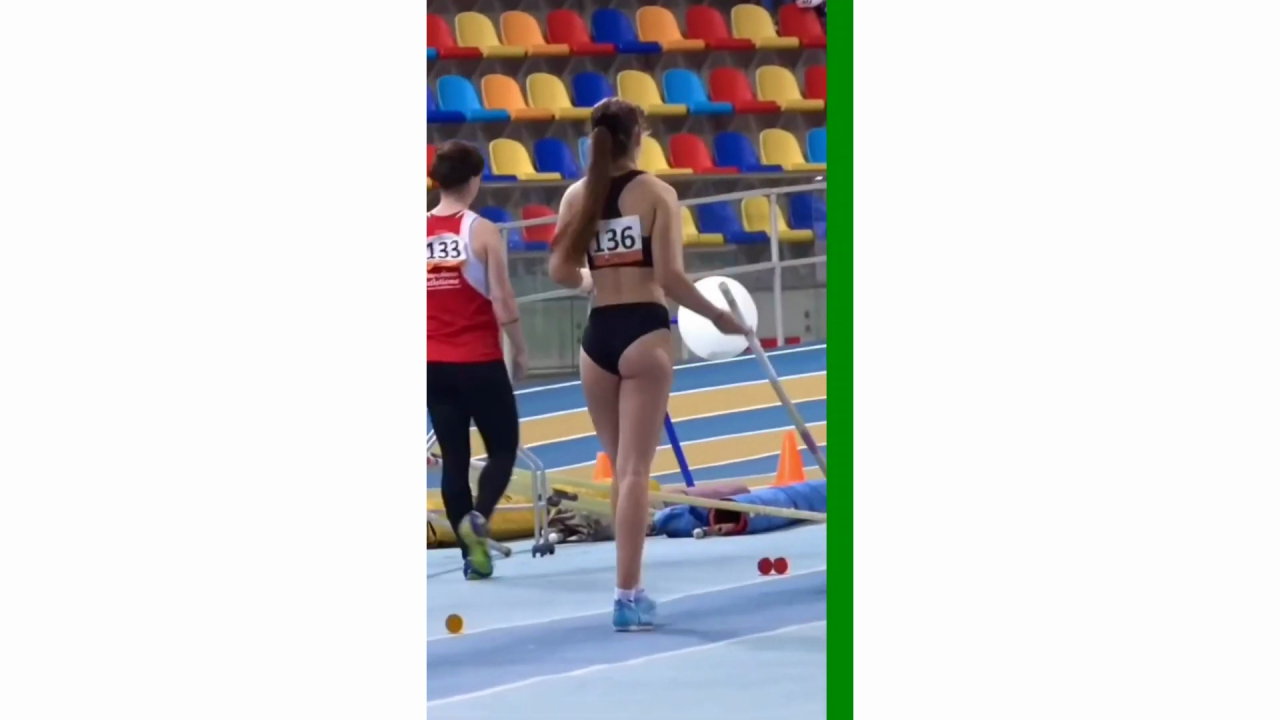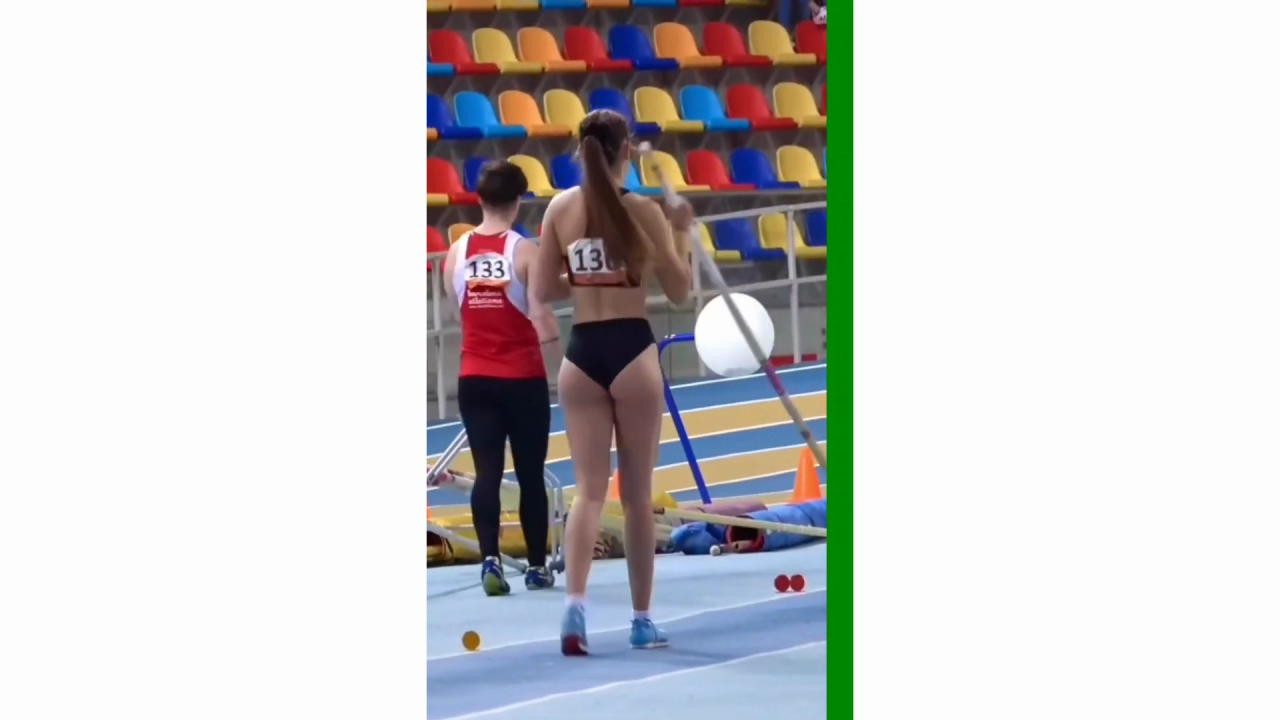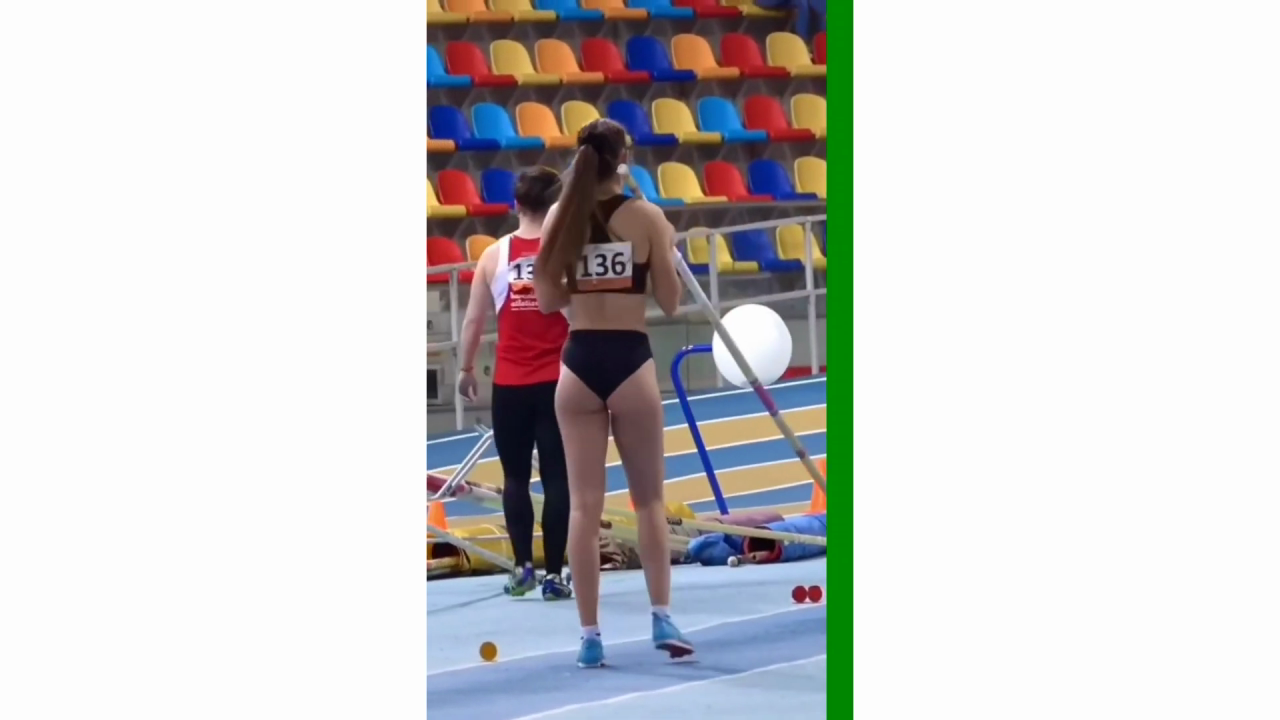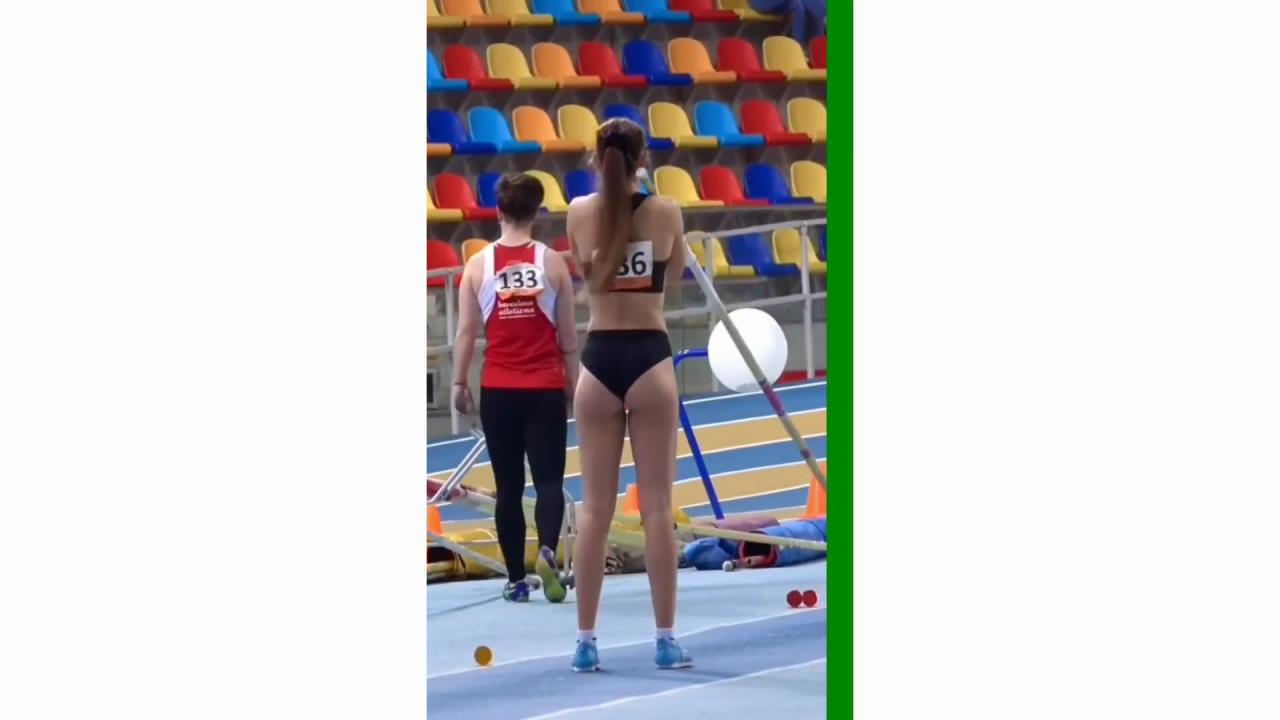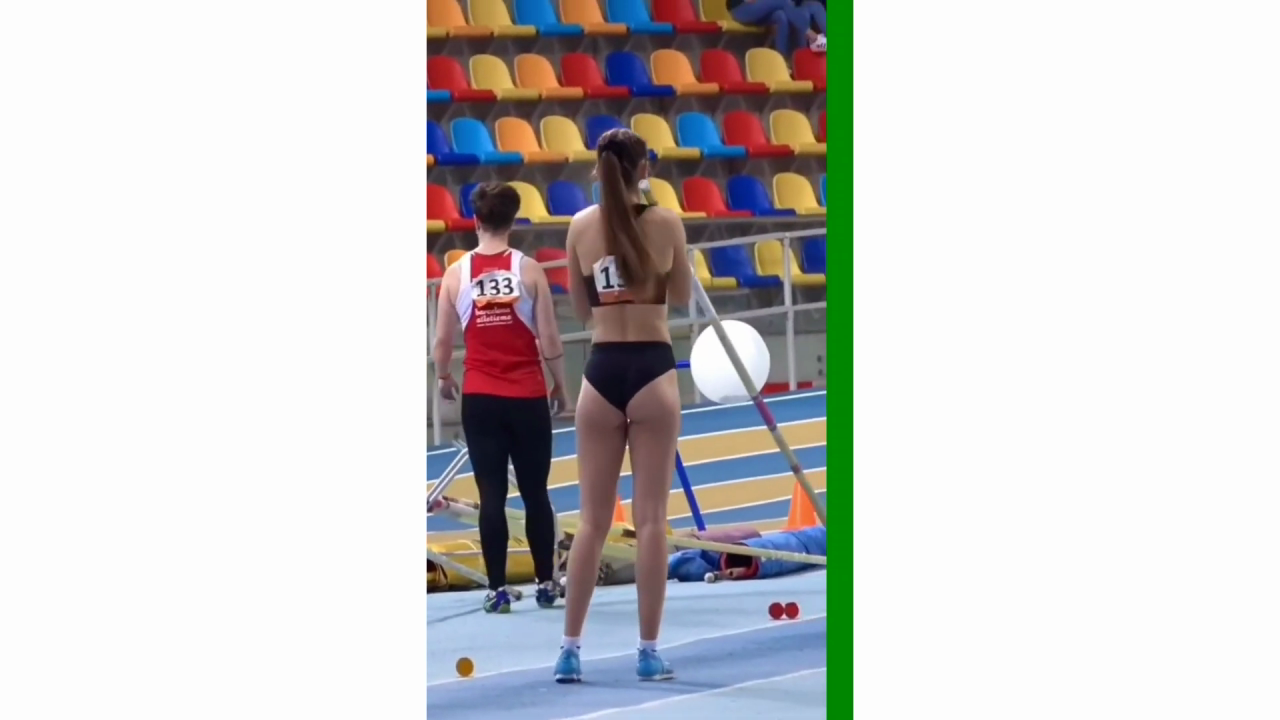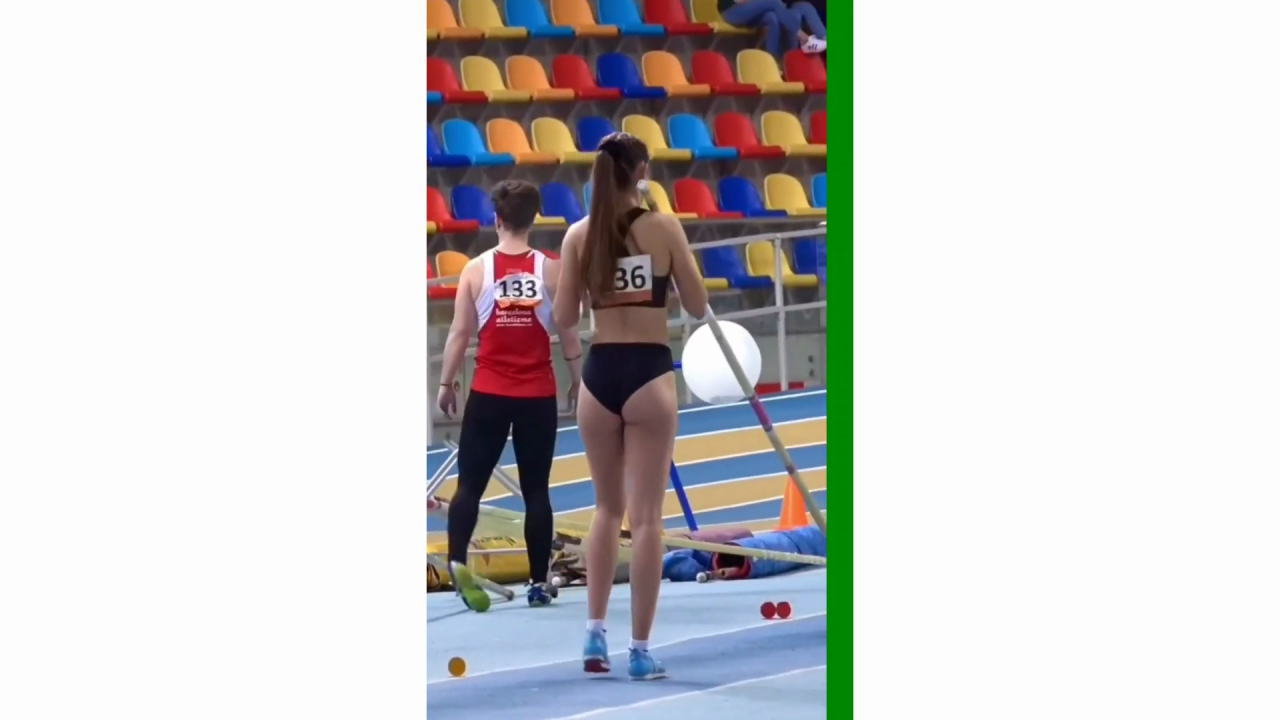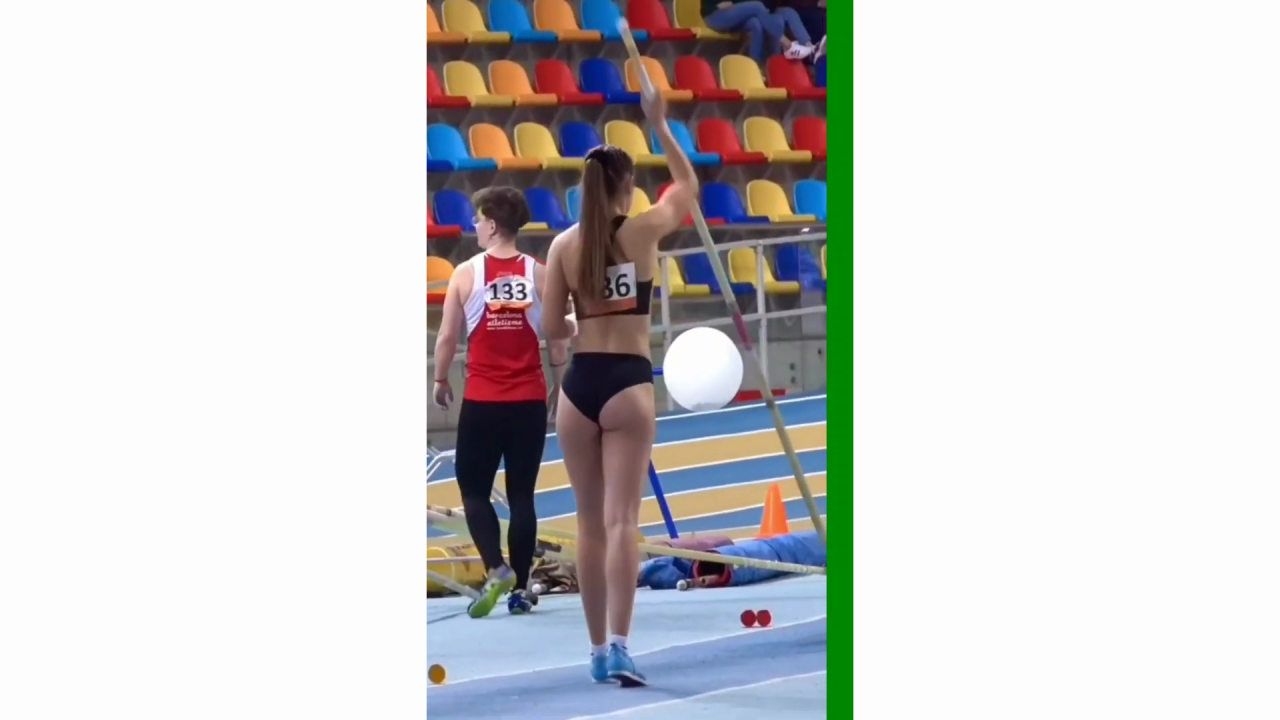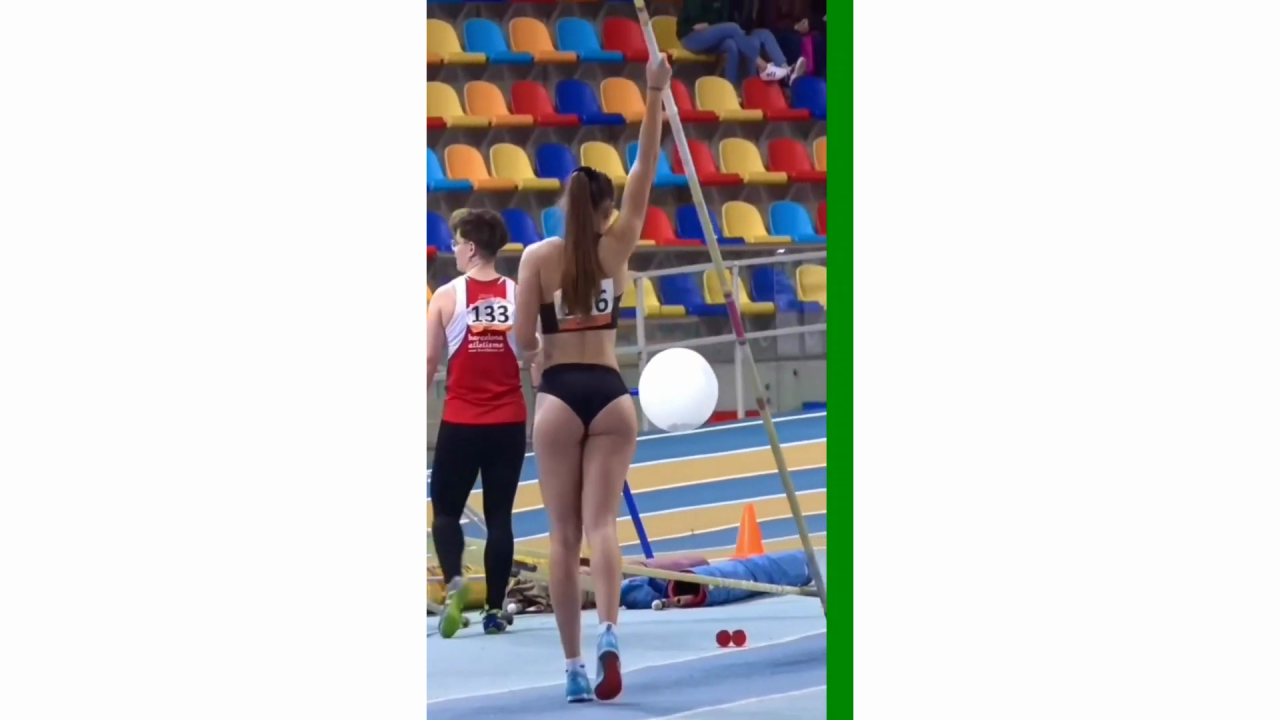
dt=0.4s
person 1, frame 1
left shoulder: (576, 196)
right shoulder: (657, 192)
left elbow: (561, 274)
right elbow: (669, 276)
right wrist: (719, 316)
left hip: (598, 337)
right hip: (645, 334)
left knee: (624, 469)
right knee: (634, 471)
left ankle: (633, 590)
right ankle: (625, 594)
person 1, frame 2
left shoulder: (559, 208)
right shoulder: (644, 209)
left elbow: (542, 290)
right elbow: (678, 290)
right wrist: (681, 231)
left hip: (582, 352)
right hip: (631, 351)
left knee: (589, 490)
right knee: (637, 492)
left ankle: (575, 607)
right ankle: (641, 619)
person 1, frame 3
left shoulder: (559, 217)
right shoulder: (647, 216)
left elbow: (548, 302)
right elbow: (670, 303)
left hip: (579, 365)
right hip: (630, 363)
left knee: (585, 505)
right knee: (649, 500)
left ankle: (590, 636)
right ankle: (661, 617)
person 1, frame 4
left shoulder: (580, 211)
right shoulder: (666, 211)
left hip: (599, 361)
right hip: (650, 360)
left knee: (595, 507)
right knee: (657, 506)
left ankle: (586, 640)
right ankle: (666, 639)
person 1, frame 5
left shoulder: (580, 225)
right shoulder: (667, 222)
left elbow: (581, 309)
right elbow: (682, 296)
left hip: (602, 373)
right hip: (652, 371)
left knee: (592, 519)
right knee: (650, 519)
left ankle: (569, 649)
right ankle: (649, 651)
person 1, frame 6
left shoulder: (578, 234)
right shoulder: (663, 227)
left elbow: (563, 319)
right elbow: (698, 308)
left hip: (599, 375)
right hip: (650, 374)
left knee: (607, 508)
right knee: (645, 517)
left ankle: (594, 630)
right ankle: (640, 649)
person 1, frame 7
left shoulder: (564, 243)
right shoulder: (644, 229)
left elbow: (550, 328)
right elbow: (690, 190)
right wrist: (660, 123)
left hip: (579, 387)
right hip: (628, 386)
left knee: (591, 523)
right knee: (621, 520)
left ankle: (599, 649)
right ankle: (618, 645)
person 1, frame 8
left shoulder: (537, 256)
right shoulder: (617, 243)
left elbow: (522, 339)
right elbow: (646, 163)
right wrist: (655, 90)
left hip: (558, 397)
right hip: (609, 396)
left knee: (563, 536)
right knee: (600, 527)
left ankle: (574, 667)
right ankle: (608, 636)
person 2, frame 1
left shoulder: (420, 231)
right shoulder: (482, 231)
left elbow: (420, 300)
right elbow: (502, 299)
right wrist: (519, 348)
left hip: (434, 363)
right hip: (479, 362)
left knee: (453, 458)
right knee: (503, 448)
left ankle: (470, 553)
right ankle: (476, 518)
person 2, frame 2
left shoulder: (457, 252)
right shoulder: (524, 250)
right elbow: (542, 318)
left hip: (474, 379)
right hip: (522, 378)
left knee: (486, 474)
right knee: (531, 476)
left ankle: (491, 560)
right ankle: (537, 566)
person 2, frame 3
left shoulder: (494, 255)
left elbow: (473, 320)
left wrist: (465, 369)
left hip: (510, 384)
right hip: (558, 383)
left knee: (515, 478)
right knee: (555, 480)
left ankle: (522, 565)
right ankle: (553, 574)
person 2, frame 4
left shoulder: (478, 264)
right shoulder: (553, 262)
left elbow: (466, 331)
right elbow: (569, 330)
left wrist: (460, 383)
right wrist: (571, 379)
left hip: (498, 390)
right hip: (545, 390)
left knee: (508, 487)
right knee: (548, 481)
left ankle: (515, 580)
right ankle: (547, 550)
person 2, frame 5
left shoulder: (456, 273)
right shoulder: (529, 269)
left elbow: (443, 339)
right elbow: (548, 337)
left wrist: (444, 378)
right wrist: (560, 385)
left hip: (479, 397)
right hip: (528, 396)
left knee: (492, 494)
right knee: (535, 493)
left ankle: (497, 588)
right ankle: (545, 583)
person 2, frame 6
left shoulder: (476, 270)
right shoulder: (550, 270)
left elbow: (459, 333)
right elbow: (568, 335)
left wrist: (446, 383)
right wrist: (577, 381)
left hip: (488, 394)
right hip: (538, 396)
left knee: (470, 485)
right knee: (536, 492)
left ankle: (458, 562)
right ankle: (539, 584)
person 2, frame 7
left shoulder: (466, 273)
right shoulder: (539, 274)
left elbow: (447, 336)
right elbow: (557, 340)
left wrist: (439, 380)
right wrist: (561, 385)
left hip: (482, 400)
right hip: (529, 401)
left knee: (474, 491)
right knee: (522, 496)
left ankle: (497, 570)
right ankle: (520, 589)
person 2, frame 8
left shoulder: (447, 296)
right shoulder: (518, 296)
left elbow: (430, 359)
left hip: (461, 422)
right hip: (509, 422)
left knee: (446, 511)
right knee: (499, 517)
left ankle: (455, 584)
right ankle: (495, 609)
